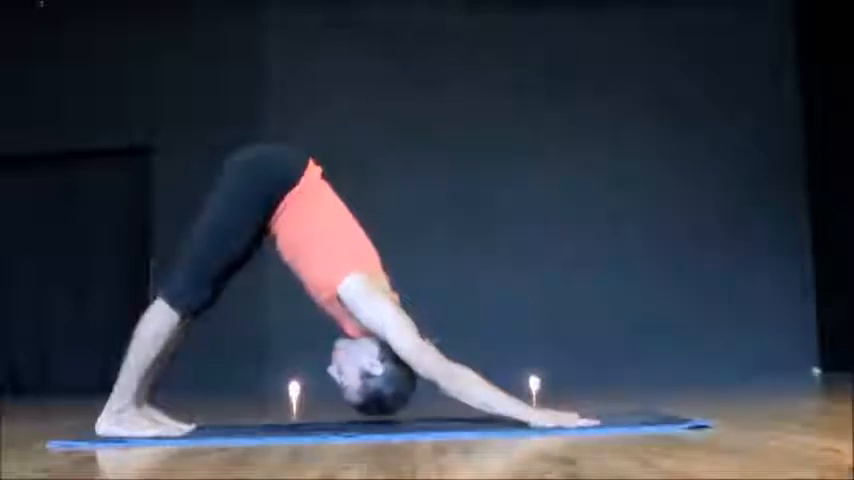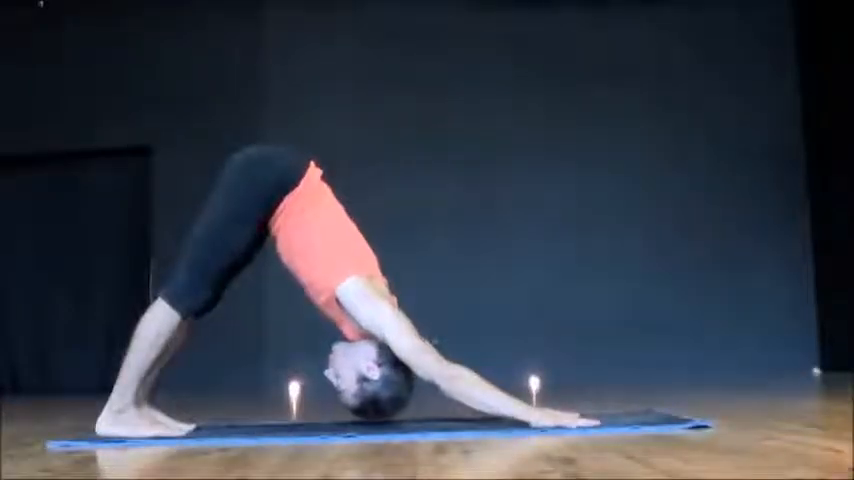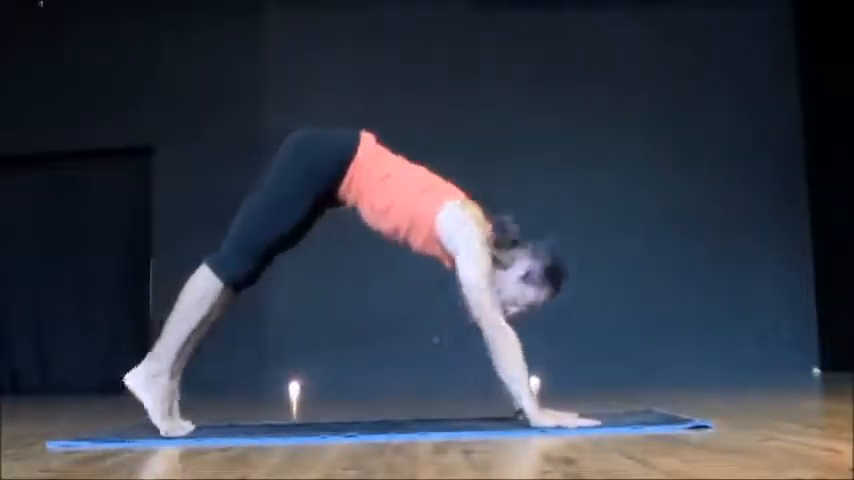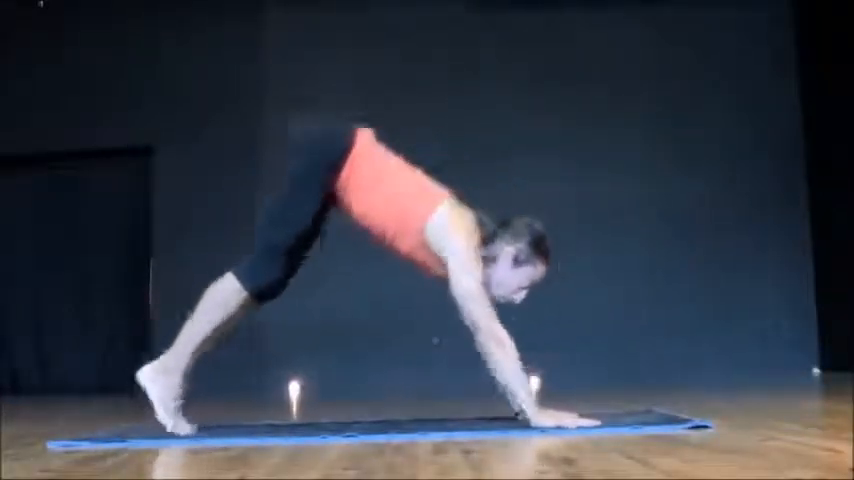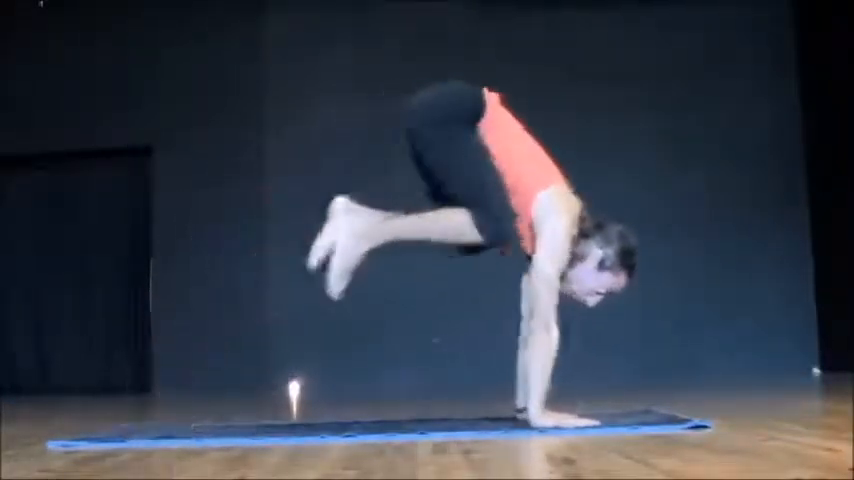
dt=1s
person 1, frame 1
right shoulder: (371, 309)
left elbow: (445, 373)
right elbow: (446, 374)
left hip: (278, 188)
right hip: (269, 181)
left knee: (196, 295)
right knee: (186, 290)
left ankle: (135, 403)
right ankle: (118, 410)
person 1, frame 2
right shoulder: (368, 309)
left elbow: (444, 374)
right elbow: (446, 375)
left hip: (279, 189)
right hip: (267, 181)
left knee: (197, 297)
right knee: (188, 291)
left ankle: (136, 404)
right ankle: (119, 409)
person 1, frame 3
left shoulder: (481, 243)
right shoulder: (472, 243)
left elbow: (494, 329)
right elbow: (493, 329)
left wrist: (527, 403)
right wrist: (534, 411)
left hip: (335, 166)
right hip: (326, 160)
left knee: (241, 269)
right knee: (235, 261)
left ankle: (165, 380)
right ankle: (155, 371)
person 1, frame 4
left shoulder: (472, 245)
right shoulder: (458, 242)
left elbow: (487, 334)
right elbow: (489, 334)
left wrist: (523, 405)
right wrist: (533, 411)
left hip: (343, 161)
right hip: (329, 153)
left knee: (271, 277)
right knee: (265, 271)
left ankle: (175, 369)
right ankle: (169, 368)
person 1, frame 5
left shoulder: (550, 234)
right shoulder: (558, 226)
left elbow: (534, 324)
right elbow: (542, 324)
left wrist: (526, 405)
right wrist: (535, 412)
left hip: (461, 119)
right hip: (450, 111)
left knee: (470, 235)
right knee: (494, 228)
left ankle: (358, 223)
right ankle: (363, 226)
